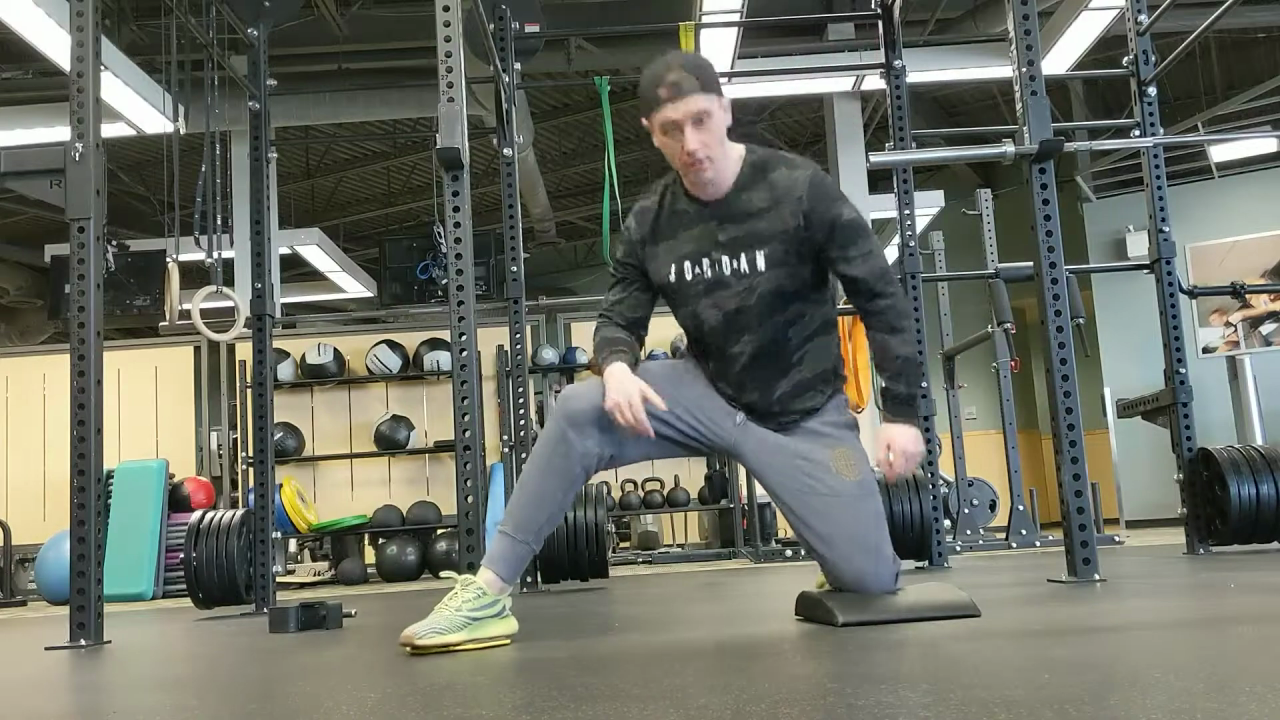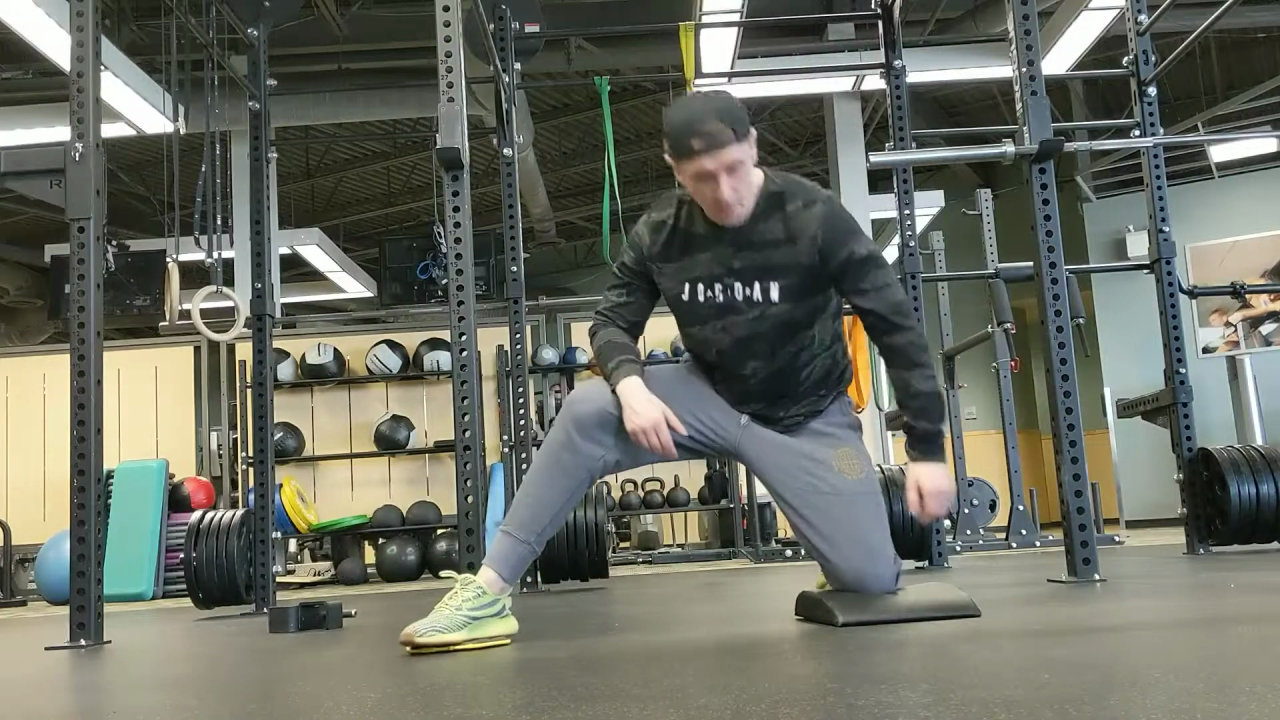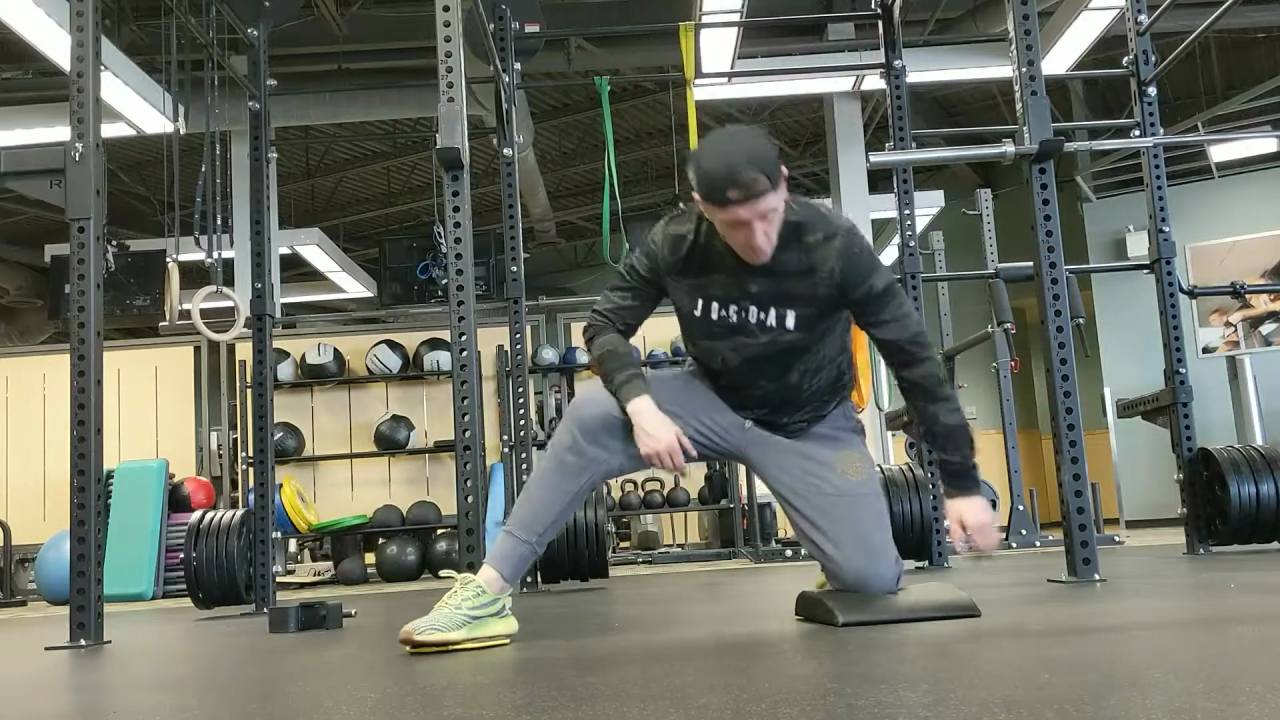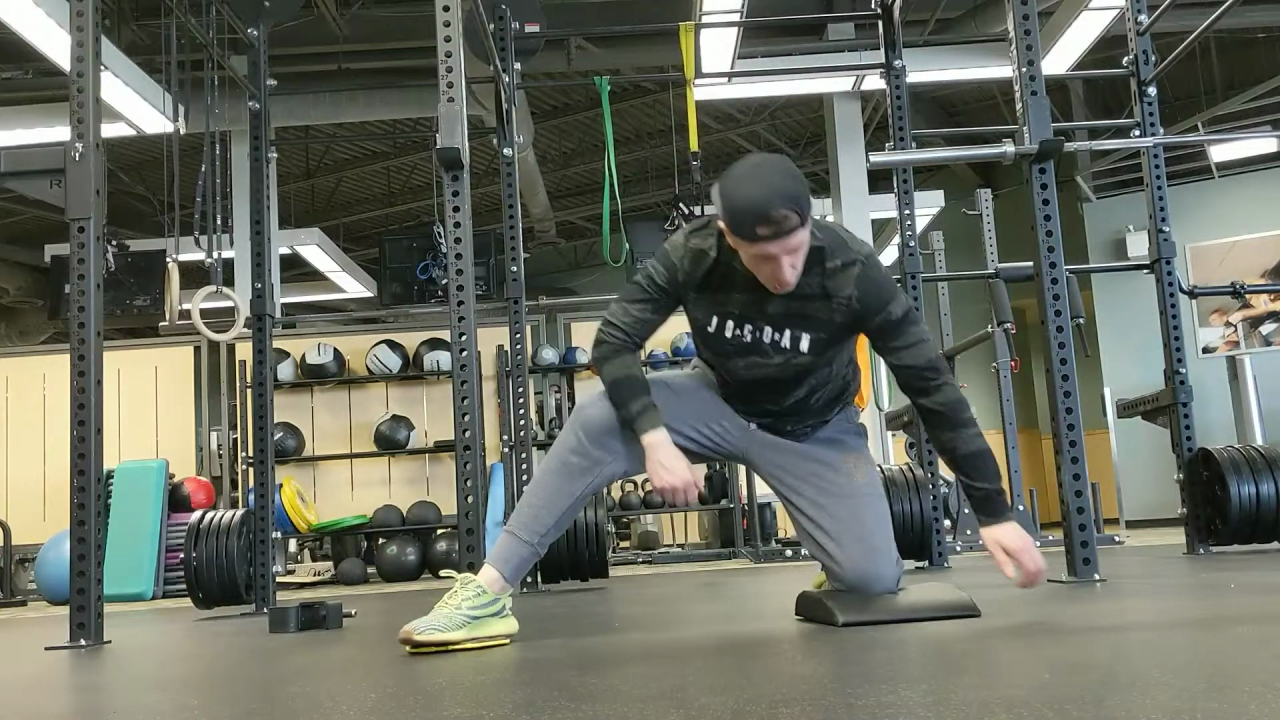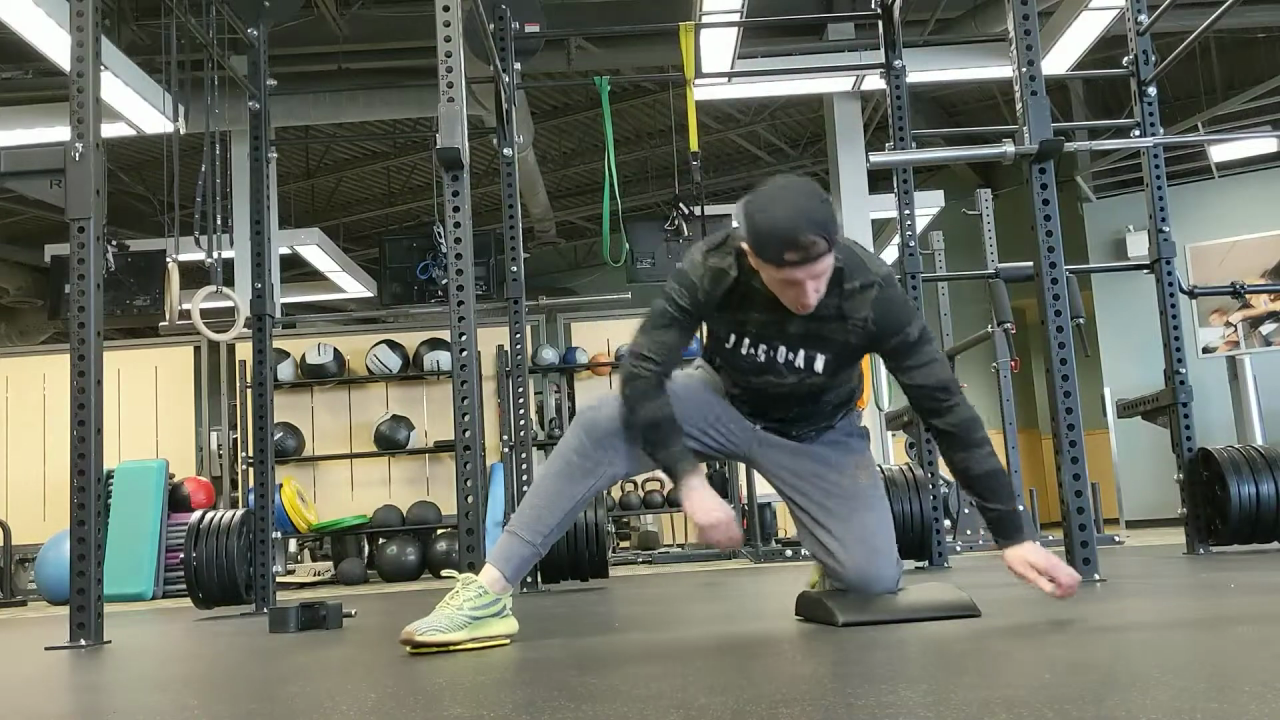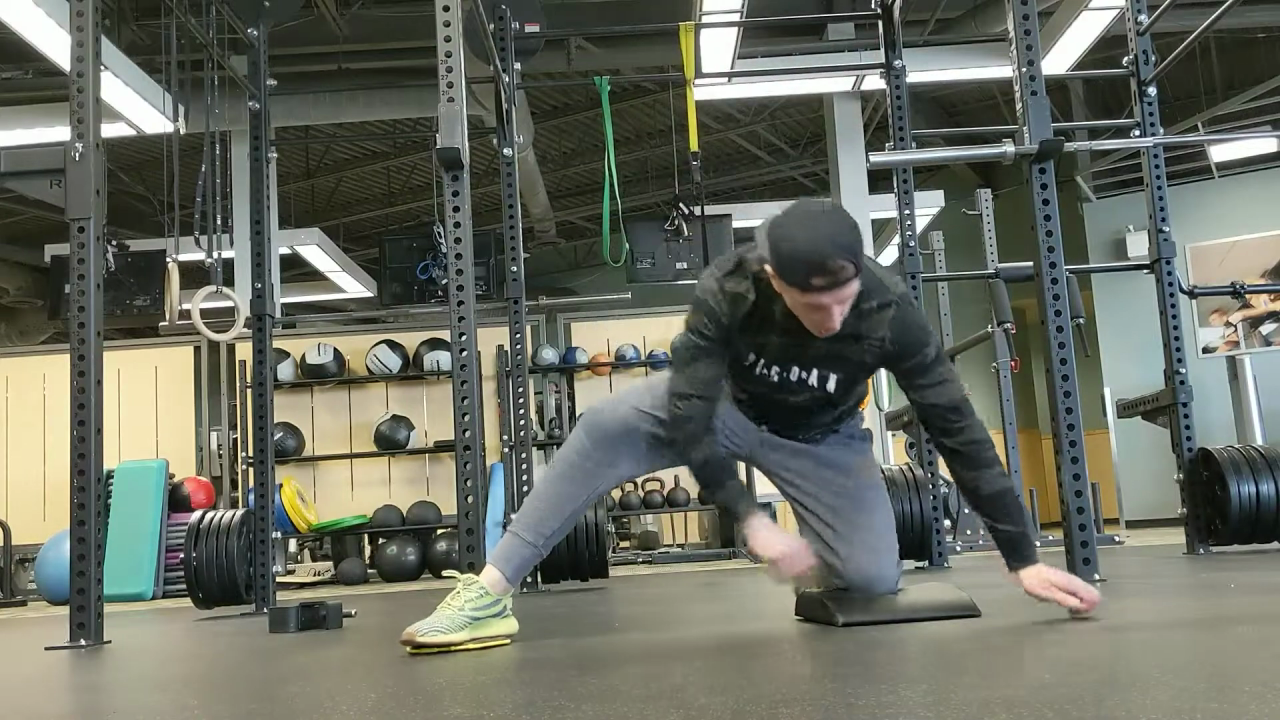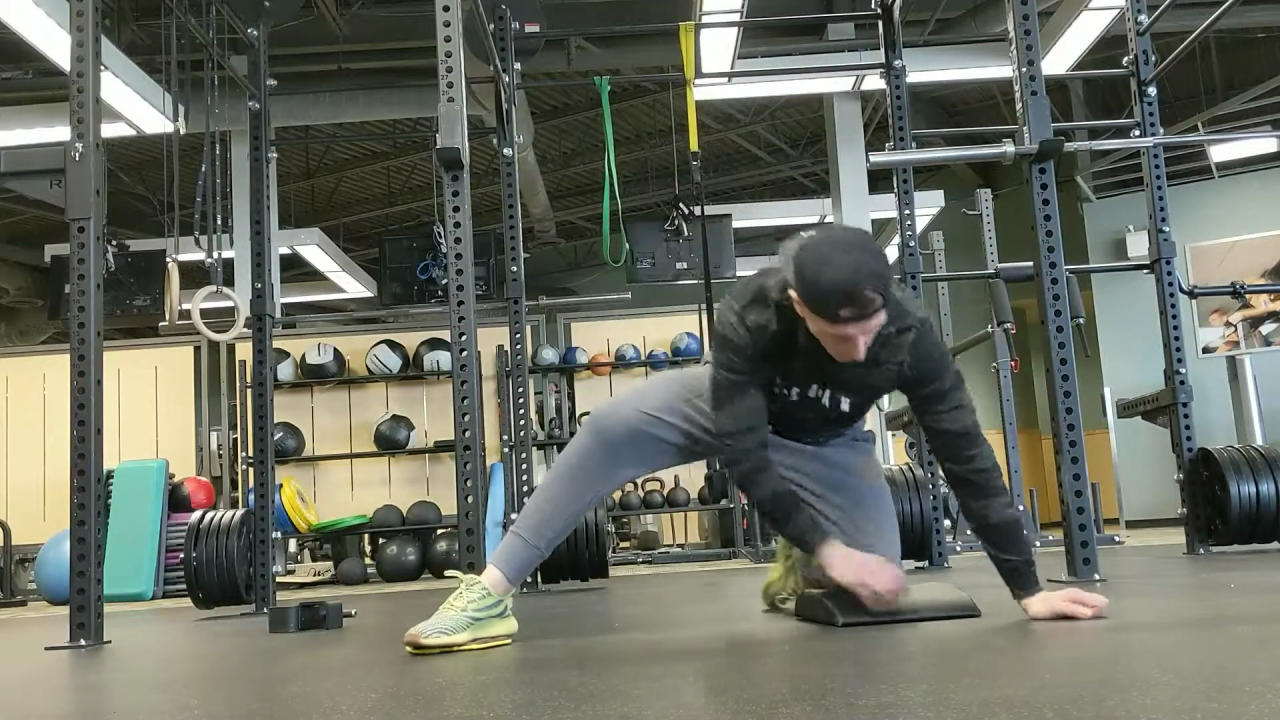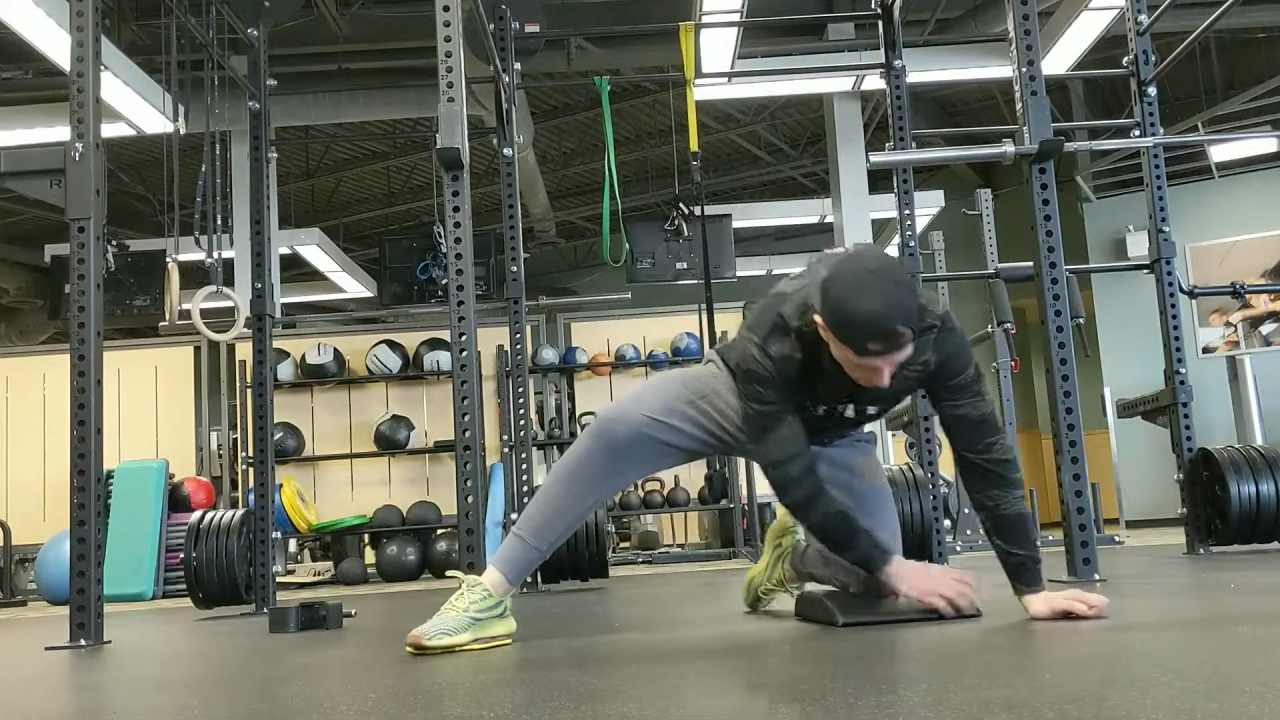
dt=0.1s
person 1, frame 1
left shoulder: (799, 188)
right shoulder: (648, 224)
left elbow: (880, 296)
right elbow: (617, 324)
left wrist: (900, 412)
right wrist: (616, 371)
left hip: (804, 416)
right hip: (706, 392)
left knee: (870, 578)
right knee: (580, 408)
right ankle: (487, 594)
person 1, frame 2
left shoulder: (815, 218)
right shoulder: (659, 234)
left elbow: (897, 328)
right elbow: (611, 322)
left wrist: (928, 450)
right wrist: (630, 385)
left hip: (808, 418)
right hip: (713, 397)
left knee: (871, 581)
right knee: (588, 412)
right ankle: (489, 592)
person 1, frame 3
left shoulder: (834, 248)
right shoulder: (673, 243)
left elbow: (915, 359)
right elbow: (603, 327)
left wrist: (962, 486)
right wrist: (639, 404)
left hip: (812, 428)
right hip: (715, 400)
left knee: (872, 579)
right knee: (591, 415)
right ankle: (489, 592)
person 1, frame 4
left shoulder: (854, 272)
right shoulder: (692, 254)
left elbow: (934, 386)
right elbow: (614, 341)
left wrist: (994, 513)
right wrist: (654, 436)
left hip: (816, 430)
right hip: (722, 403)
left knee: (874, 581)
right knee: (598, 420)
left ankle: (832, 559)
right ankle: (490, 591)
person 1, frame 5
left shoulder: (872, 293)
right shoulder: (711, 268)
left elbow: (947, 412)
right elbow: (643, 371)
left wrist: (1012, 538)
right wrist: (689, 481)
left hip: (818, 434)
right hip: (725, 404)
left knee: (873, 578)
right knee: (603, 422)
left ankle: (824, 556)
right ankle: (491, 590)
person 1, frame 6
left shoulder: (889, 310)
right shoulder: (730, 288)
left elbow: (958, 431)
right elbow: (687, 412)
left wrist: (1024, 559)
right wrist: (750, 520)
left hip: (823, 436)
right hip: (733, 407)
left knee: (874, 581)
right knee: (608, 425)
left ankle: (818, 555)
right ankle: (493, 591)
person 1, frame 7
left shoulder: (907, 335)
right shoulder: (750, 315)
left elbow: (966, 456)
right elbow: (746, 453)
left wrist: (1027, 587)
right wrist: (826, 549)
left hip: (826, 439)
right hip: (734, 404)
left knee: (878, 581)
right knee: (615, 425)
left ankle: (797, 552)
right ankle: (492, 592)
person 1, frame 8
left shoulder: (934, 336)
right shoulder: (770, 341)
left elbow: (986, 454)
right elbow: (792, 476)
left wrist: (1031, 587)
right wrist: (894, 570)
left hip: (832, 438)
right hip: (743, 408)
left knee: (882, 592)
right knee: (619, 429)
right ankle: (491, 593)
